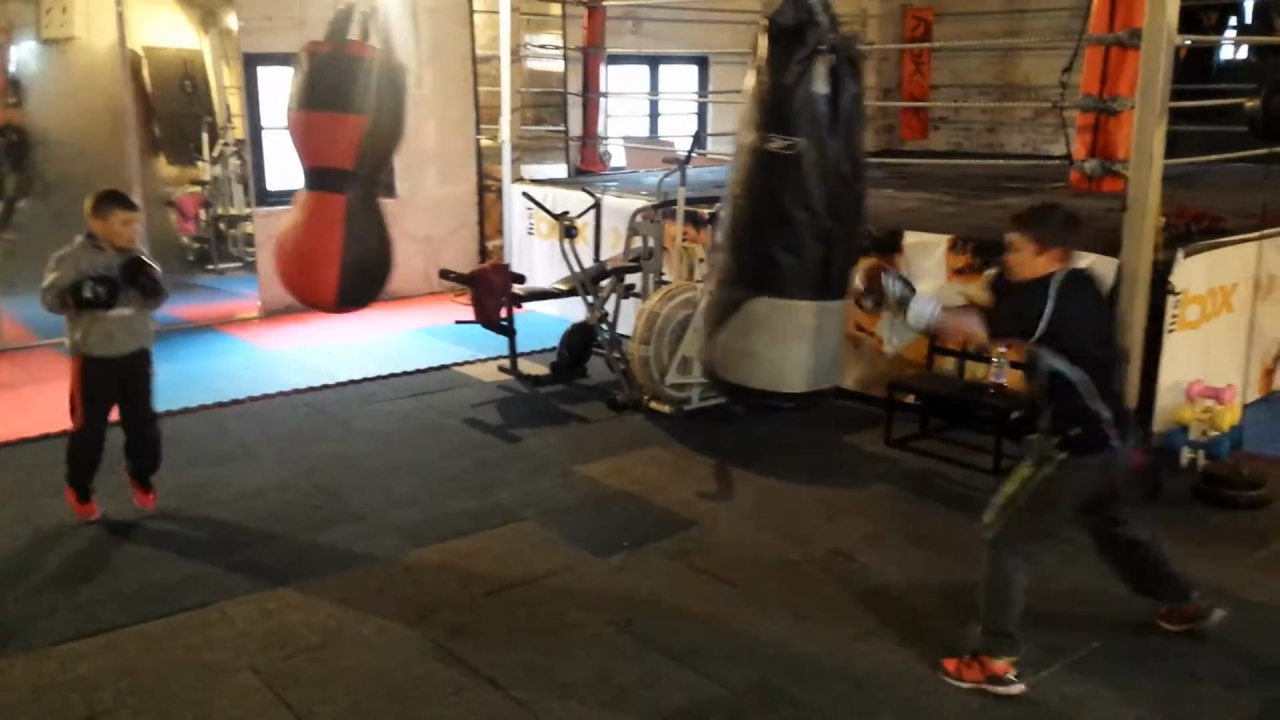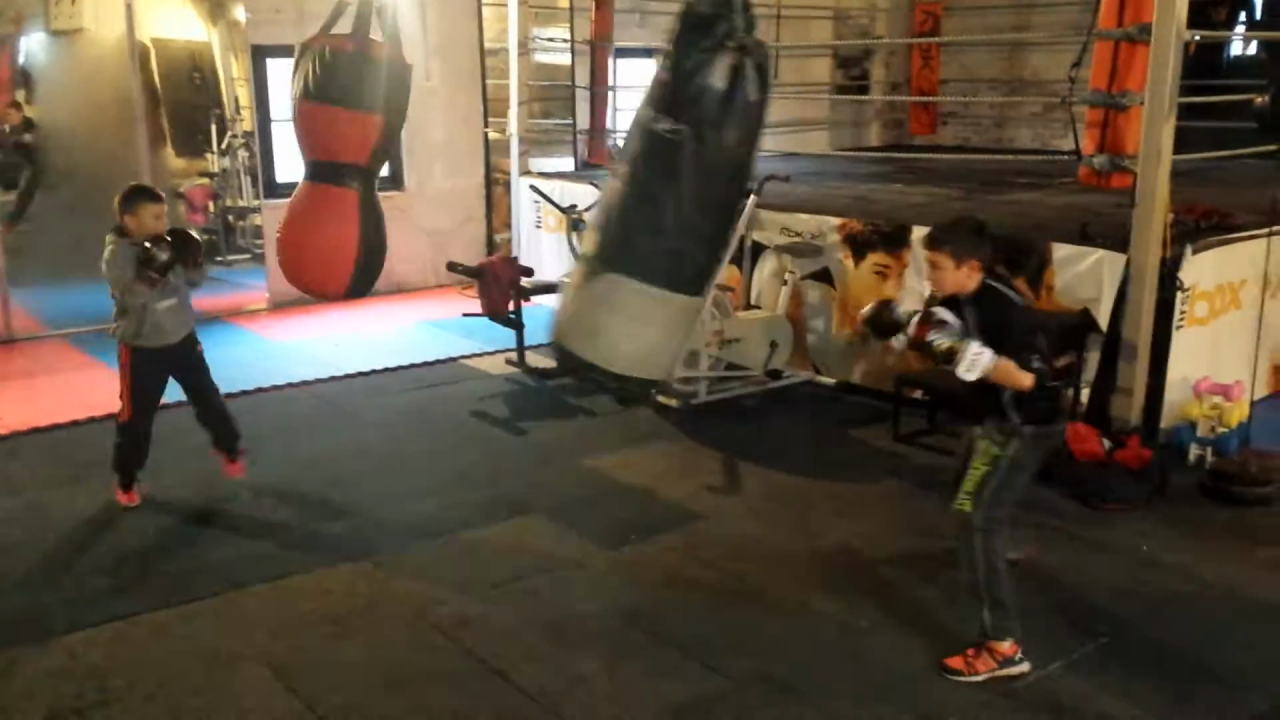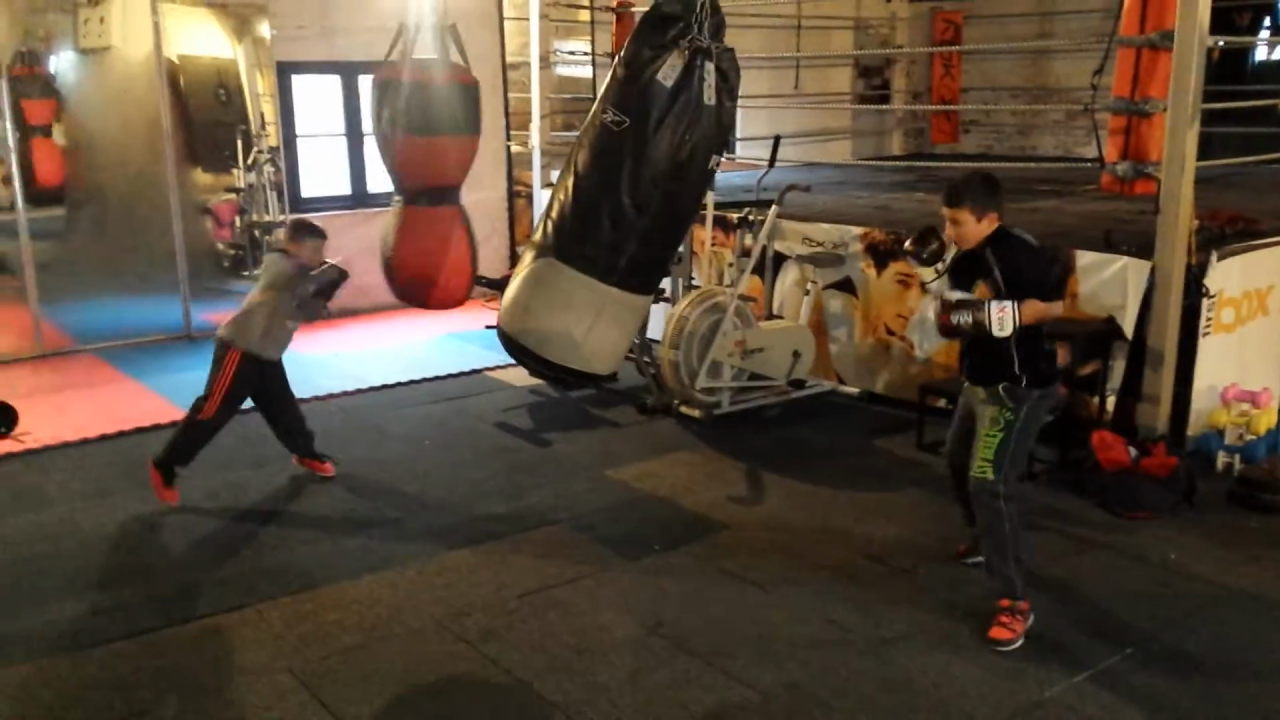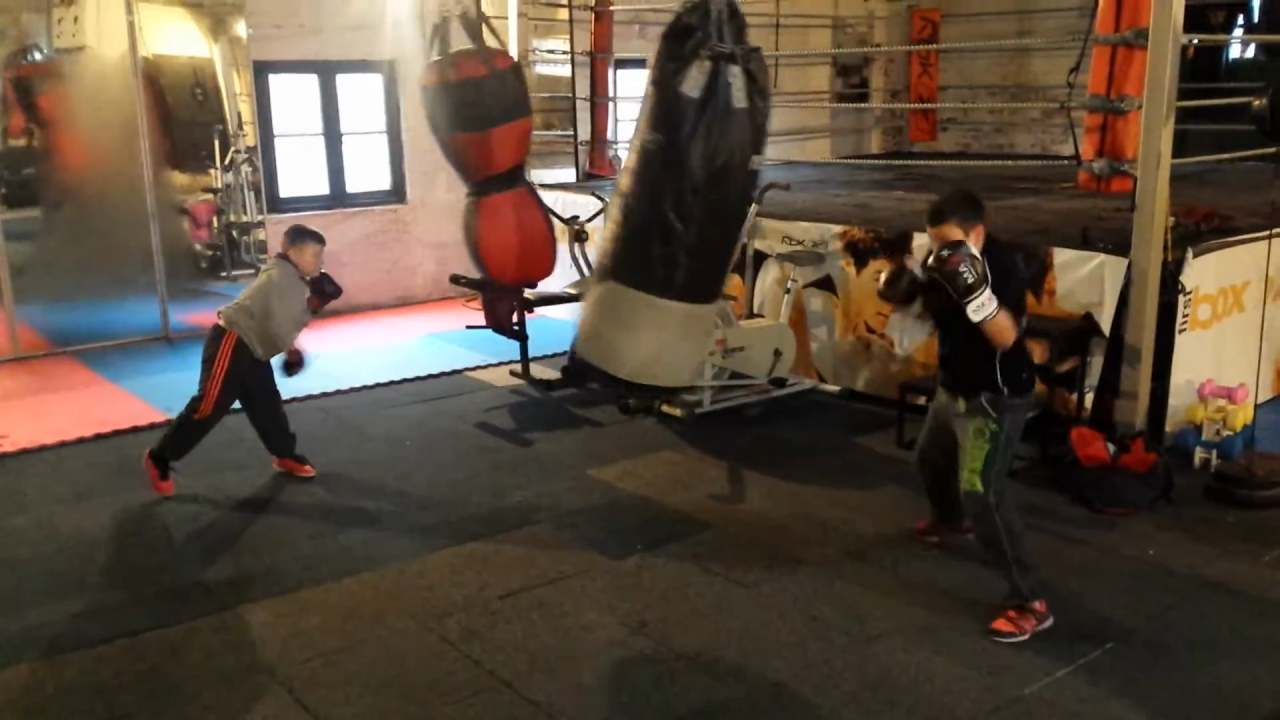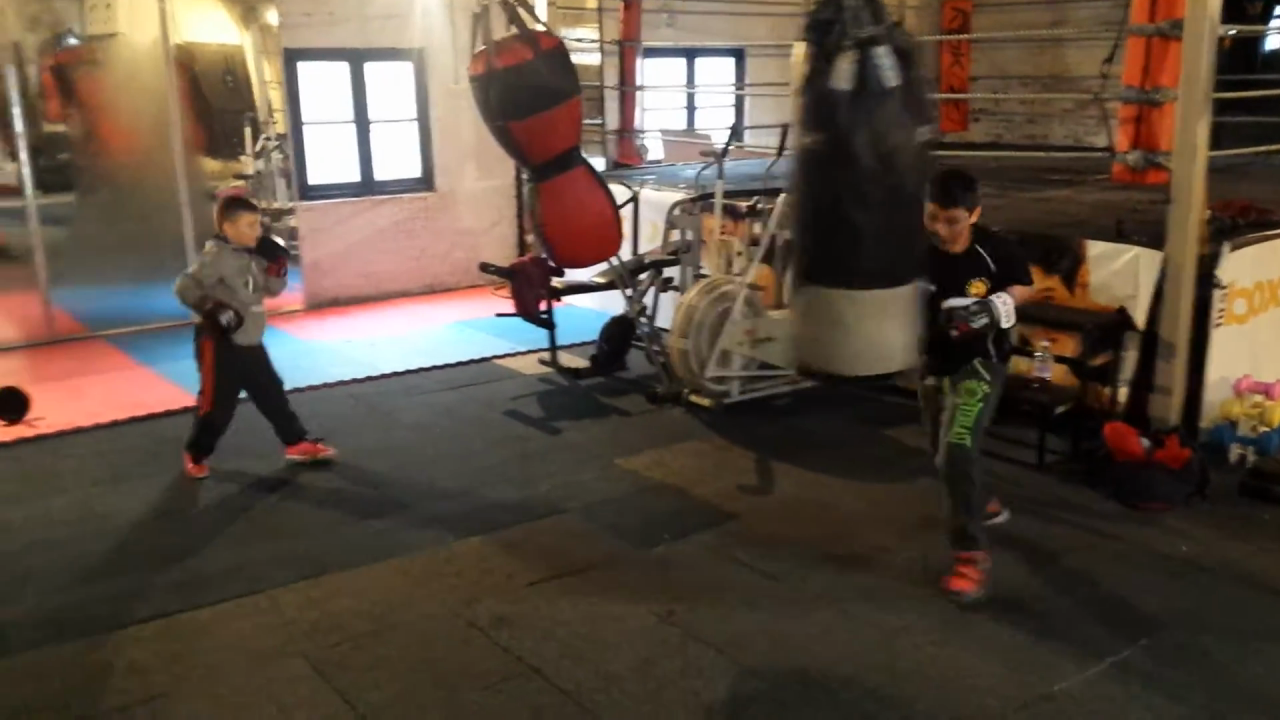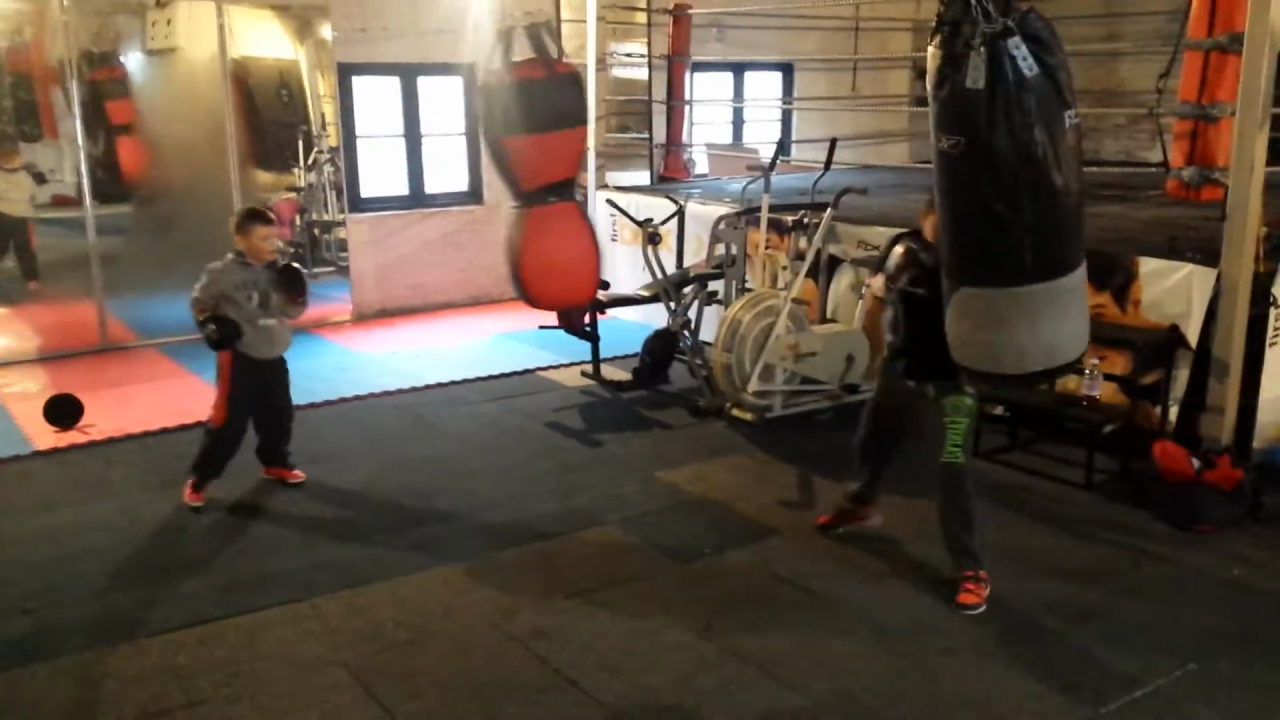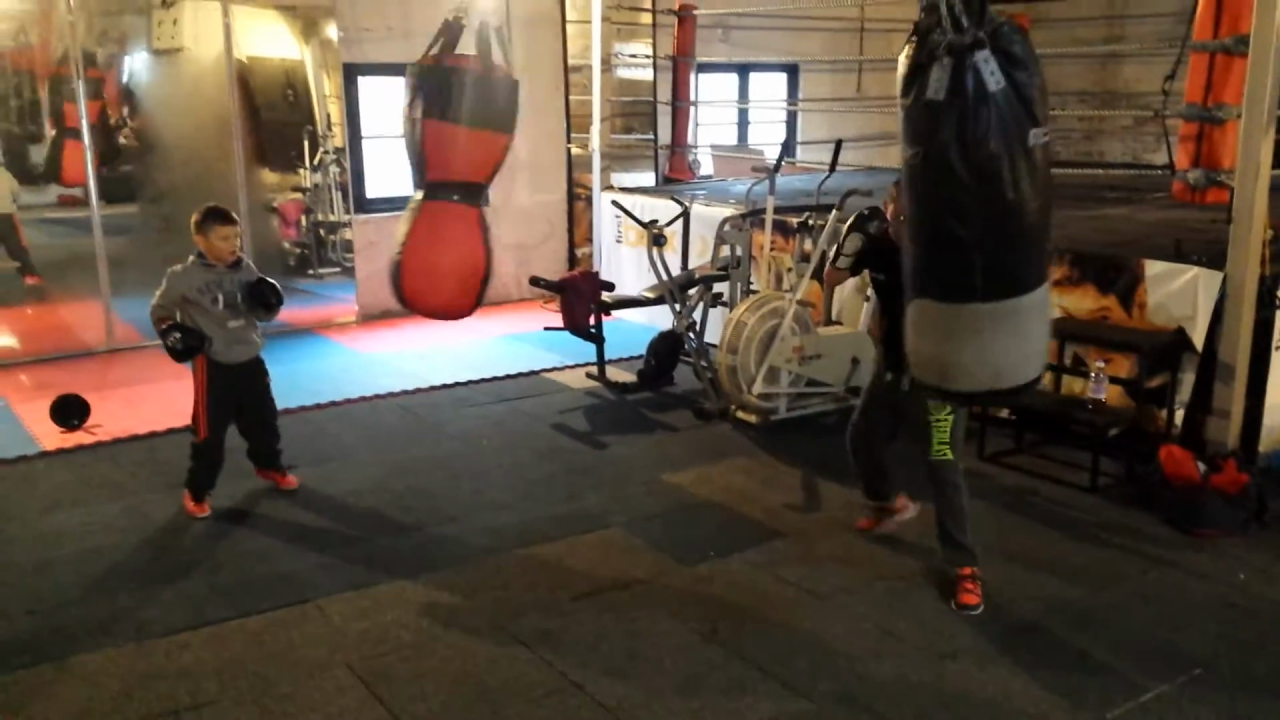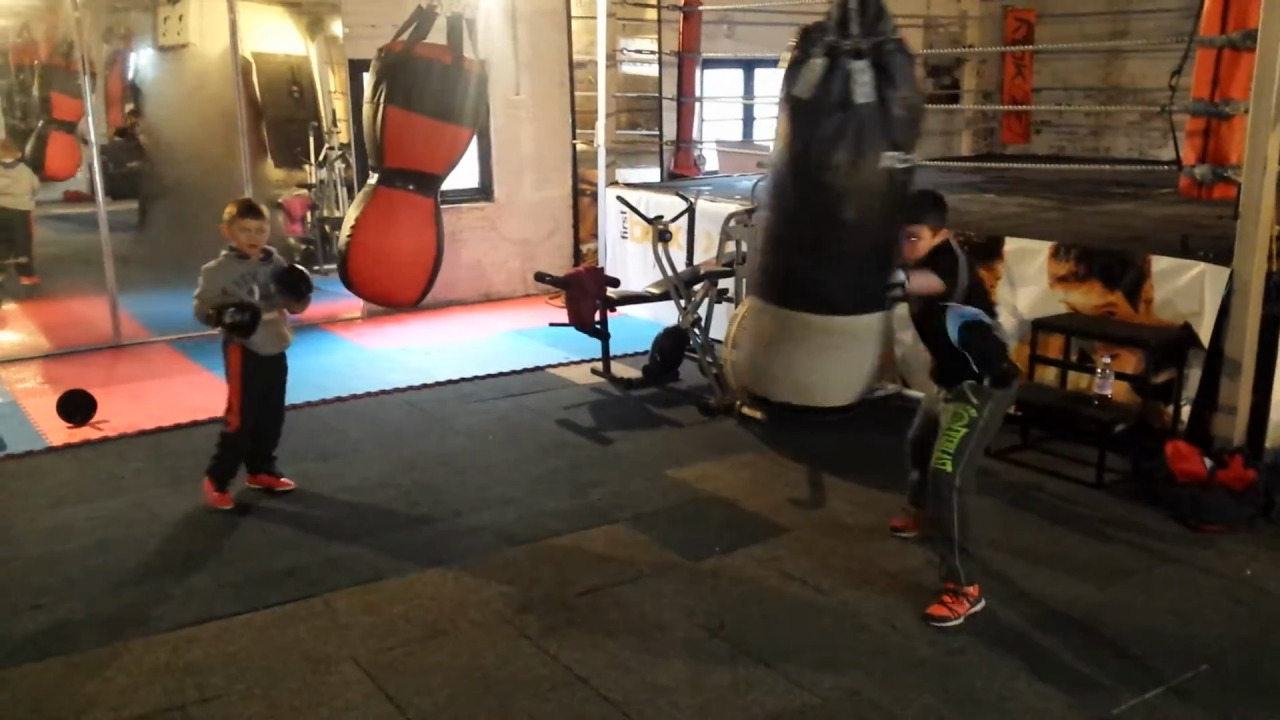
dt=0.4s
person 1, frame 1
left shoulder: (1048, 294)
right shoulder: (1081, 286)
left elbow: (977, 329)
left wrist: (914, 305)
left hip: (1078, 447)
right hip: (1109, 437)
left knee: (1006, 537)
right knee: (1112, 527)
left ankle: (995, 659)
right ankle: (1186, 604)
person 1, frame 2
left shoulder: (1005, 307)
right shoulder: (959, 296)
left elbow: (1023, 378)
right elbow: (943, 329)
left wrist: (962, 350)
right wrist: (903, 323)
left hip: (1024, 425)
right hip: (995, 418)
left knee: (976, 516)
right knee: (971, 501)
left ankle: (1001, 646)
right ankle: (988, 549)
person 1, frame 3
left shoulder: (1019, 253)
right shoulder: (968, 252)
left elbow: (1053, 305)
right elbow: (952, 299)
left wrist: (987, 316)
left hip: (1020, 389)
right hip: (980, 382)
left knee: (989, 484)
right knee: (961, 464)
left ankle: (1015, 602)
right ankle: (988, 538)
person 1, frame 4
left shoulder: (1006, 267)
right shoulder: (945, 267)
left elbow: (1007, 335)
left wrist: (975, 288)
left hip: (997, 398)
right hip: (954, 388)
left knee: (979, 494)
right knee: (931, 461)
left ankle: (1030, 600)
right ankle: (951, 521)
person 1, frame 5
left shoulder: (995, 248)
left elbow: (1025, 288)
left wrist: (992, 309)
left hip: (977, 364)
right hip: (933, 363)
left knee: (956, 450)
right knee: (943, 448)
left ankle: (971, 551)
right ankle: (983, 506)
person 1, frame 6
right shoulder: (903, 252)
right elbow: (872, 311)
right wrist: (896, 270)
left hip: (951, 380)
right hip: (901, 369)
left knee: (951, 469)
right knee: (871, 447)
left ankle: (971, 571)
right ankle: (861, 505)
person 1, frame 7
right shoulder: (876, 237)
right elbow: (830, 282)
right wrist: (853, 240)
right hip: (893, 370)
left knee: (938, 465)
right knee: (863, 441)
left ankle: (965, 566)
right ankle: (890, 504)
person 1, frame 8
left shoulder: (946, 259)
right shoulder: (927, 260)
left elbow: (929, 283)
left hip: (984, 388)
right hip: (953, 380)
left knee: (944, 477)
right knee: (919, 445)
left ankle: (964, 588)
right ankle: (923, 512)
person 2, frame 1
left shoulder: (135, 259)
right shoulder: (73, 257)
left elbow: (154, 302)
right elbow: (50, 295)
left wrist: (150, 288)
right wrist: (74, 296)
left hip: (136, 354)
right hip: (94, 357)
left knee: (143, 420)
right knee: (89, 427)
left ankle: (142, 478)
right ankle: (78, 489)
person 2, frame 2
left shoulder: (165, 246)
right shoulder: (116, 254)
left elbow: (192, 279)
right elbow: (127, 294)
left wrist: (190, 261)
right wrist: (150, 272)
left hip: (182, 339)
right hip: (141, 348)
left knee: (207, 396)
right knee: (136, 417)
left ankle: (228, 447)
right ankle: (126, 478)
person 2, frame 3
left shoulder: (297, 275)
right shoulder: (281, 265)
left elbow: (311, 313)
right elbow: (282, 279)
left wrist: (323, 293)
right wrist: (310, 278)
left hip: (267, 357)
right hip: (242, 352)
left knee: (285, 410)
right knee: (212, 413)
left ankle: (306, 453)
right ankle: (165, 468)
person 2, frame 4
left shoulder: (294, 280)
right shoulder: (282, 277)
left elbow: (296, 320)
right elbow: (281, 322)
left wrist: (315, 301)
right wrist: (292, 351)
left hip: (256, 352)
right hip: (232, 343)
left knee: (269, 406)
right knee: (209, 408)
left ankle: (285, 456)
right ankle: (159, 460)
person 2, frame 5
left shoulder: (253, 255)
right shoulder: (216, 257)
left elbow: (272, 289)
right elbow: (186, 287)
left wrist: (277, 265)
right wrist: (212, 310)
left hip: (249, 342)
right hip: (219, 341)
left knee: (272, 393)
right knee: (217, 404)
left ankle: (299, 442)
right ankle: (196, 453)
person 2, frame 6
left shoulder: (279, 271)
right shoulder: (222, 273)
left elbow: (294, 312)
right elbow: (200, 302)
left wrist: (296, 294)
right wrist: (207, 321)
left hip: (273, 359)
right hip: (238, 359)
left knee: (279, 415)
right knee: (228, 422)
left ankle: (275, 462)
right ankle: (199, 479)
person 2, frame 7
left shoulder: (246, 270)
right shoulder: (183, 277)
left elbow: (264, 316)
right elbow: (159, 310)
left wrist: (271, 304)
right wrist: (169, 330)
left hip: (250, 360)
right hip: (213, 365)
left knee: (263, 418)
right knee: (209, 431)
left ankle: (270, 466)
right ankle: (196, 490)
person 2, frame 8
left shoulder: (276, 264)
right shoulder: (217, 271)
left elbow: (294, 306)
right elbow: (200, 309)
left wrist: (299, 293)
right wrist: (220, 315)
left hip: (275, 351)
right hip: (243, 352)
left knee: (271, 416)
right knee: (240, 418)
left ankle: (261, 470)
right ankle: (217, 479)
